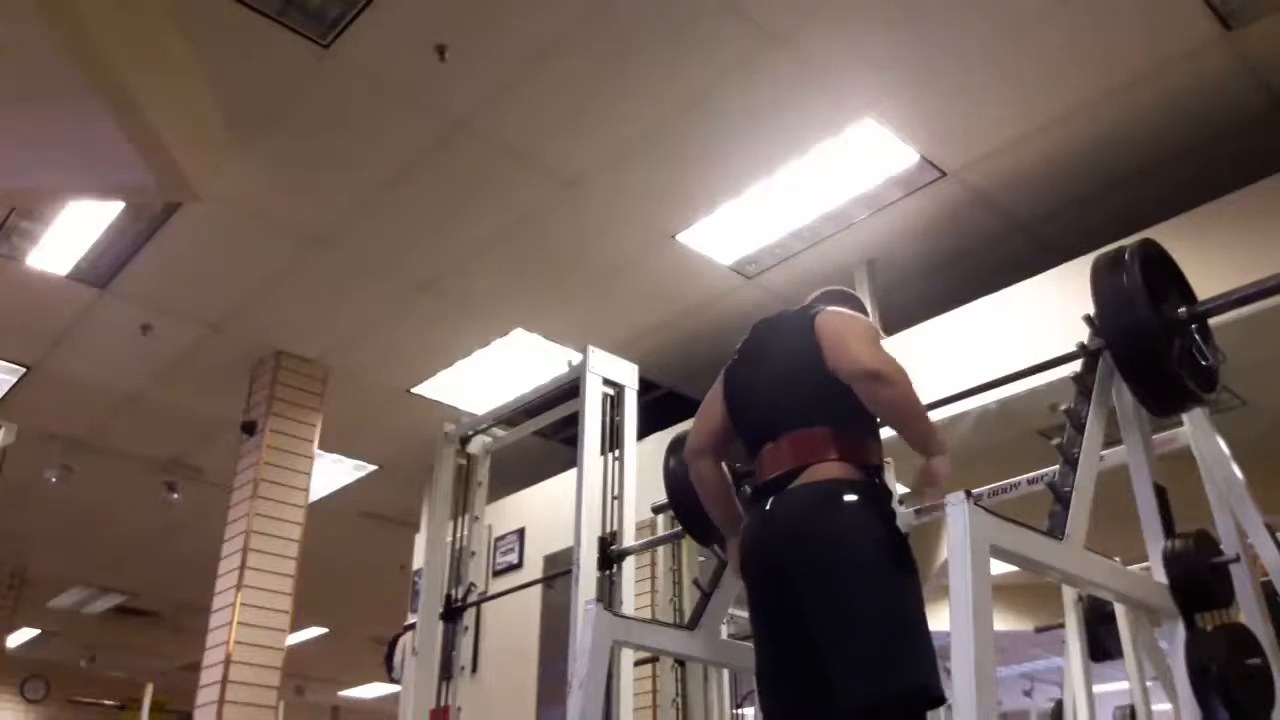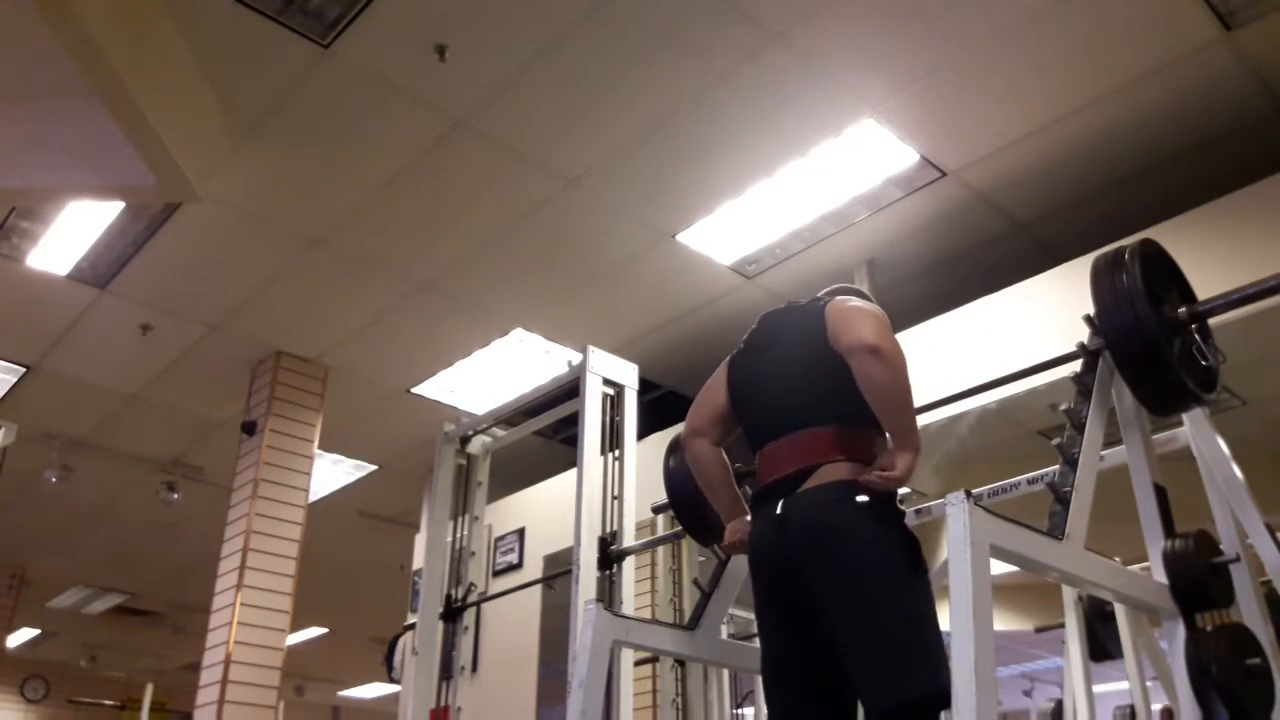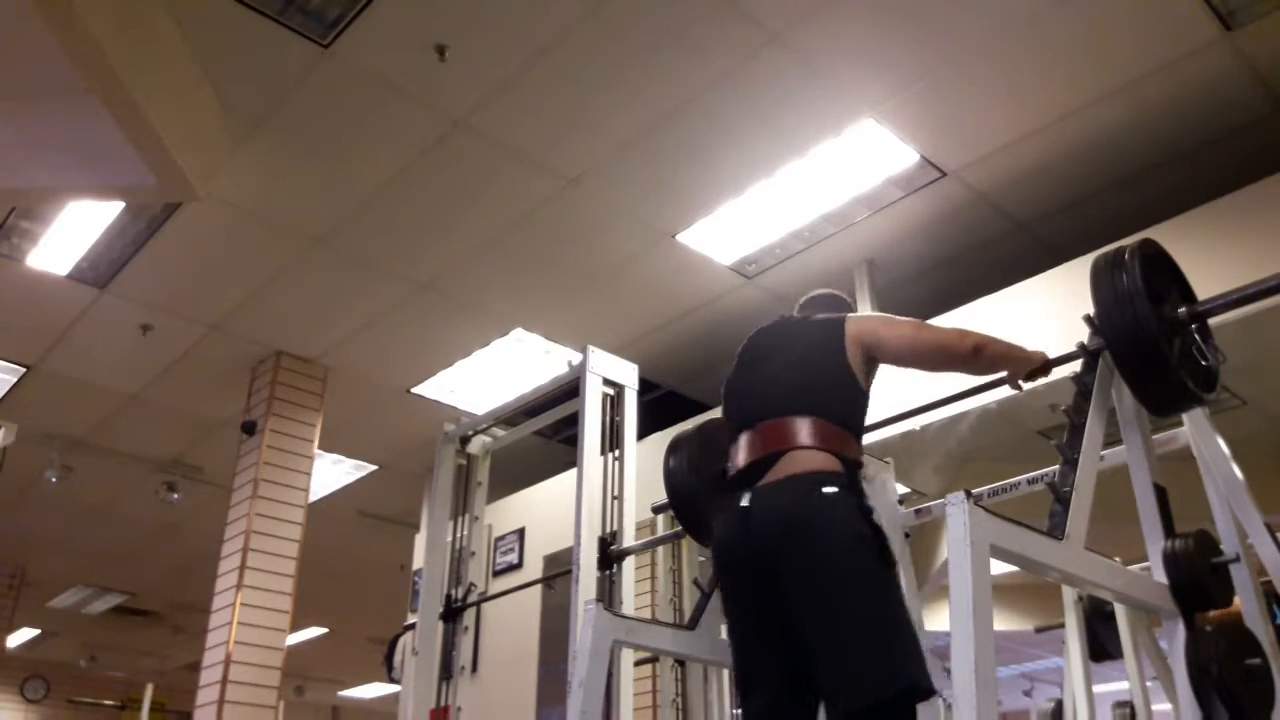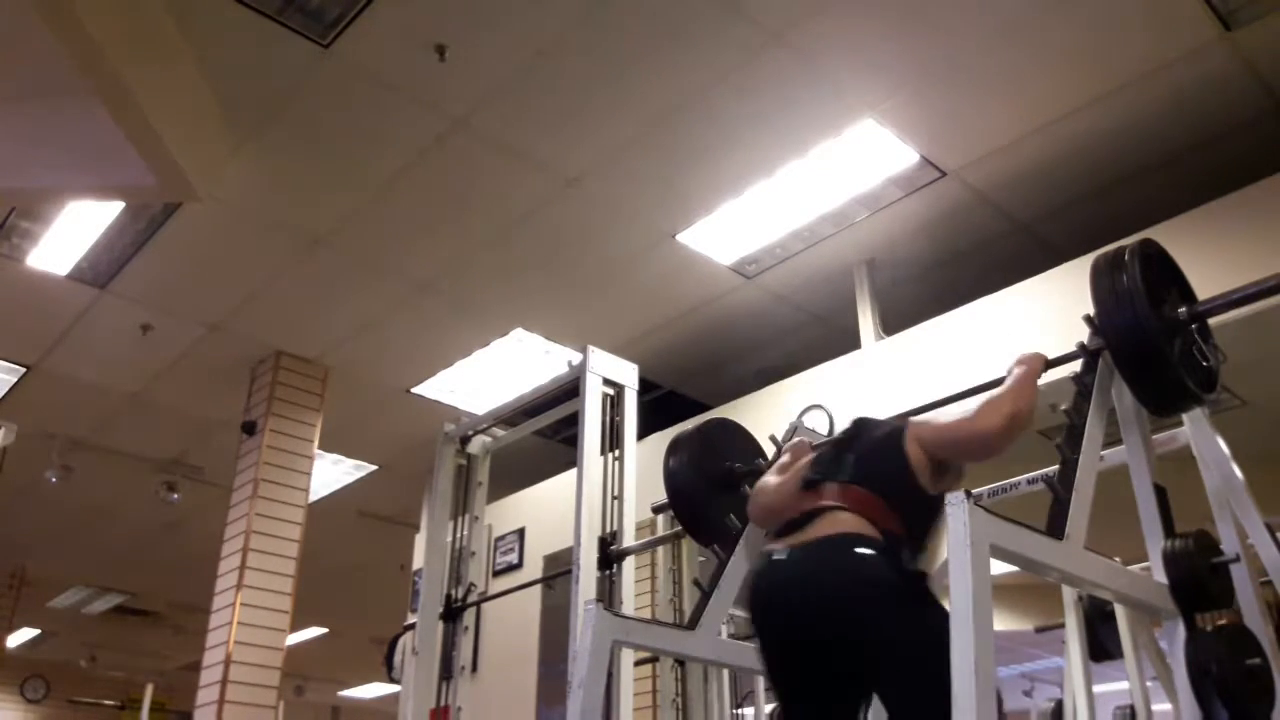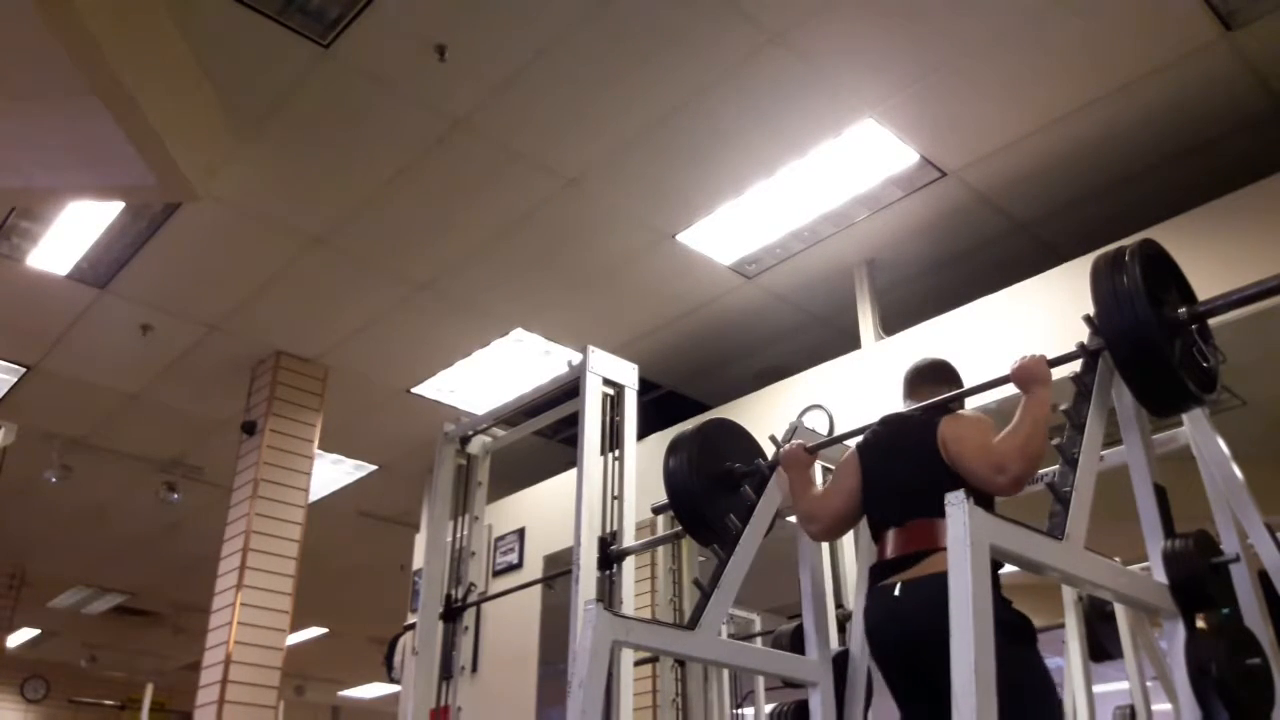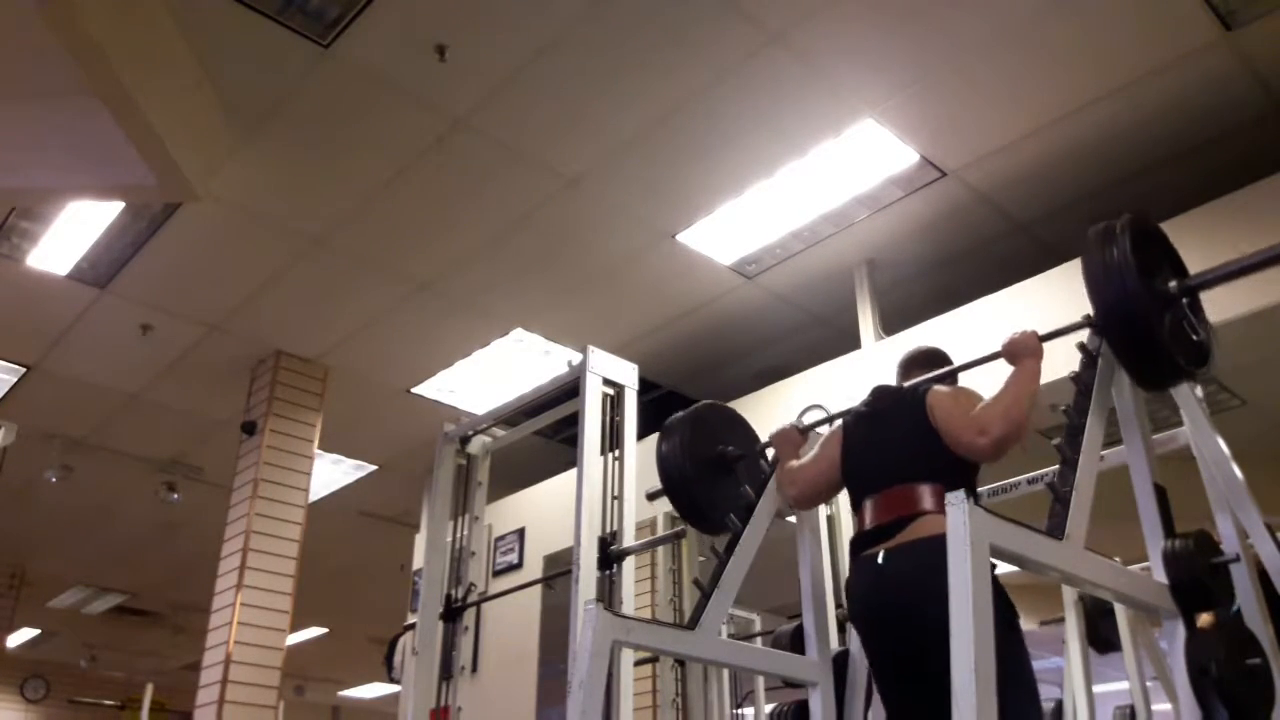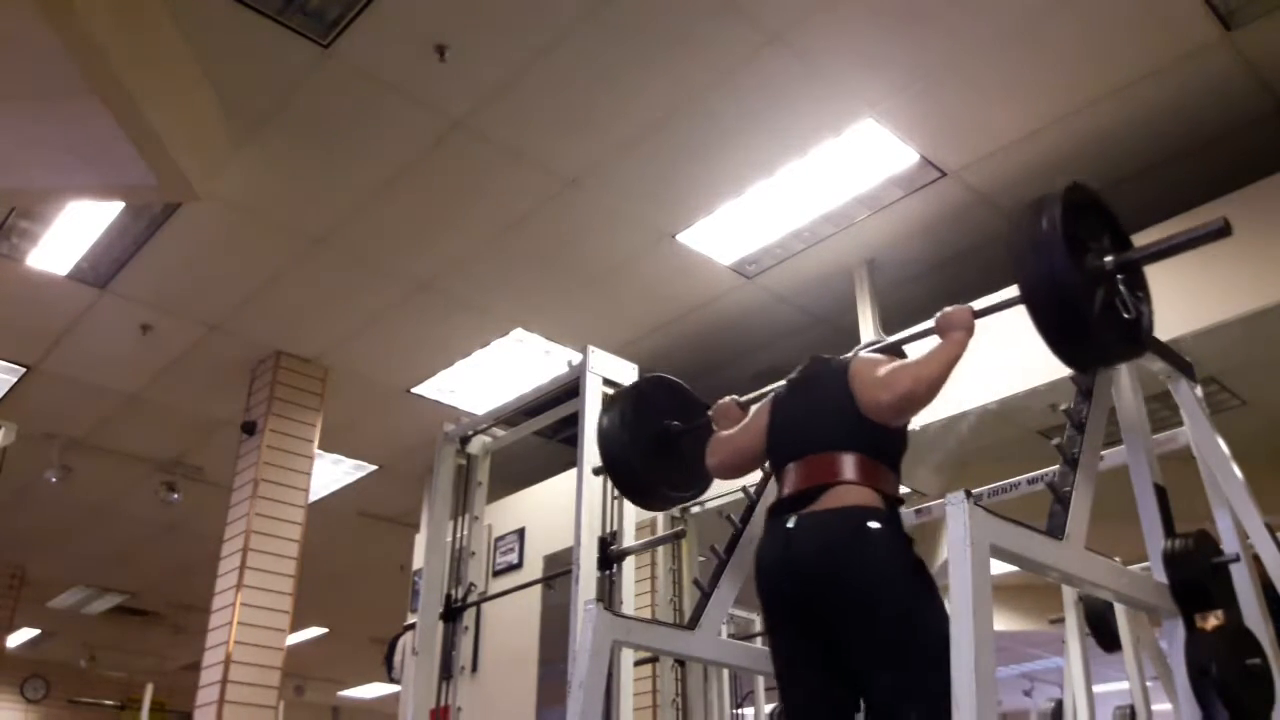
dt=0.7s
person 1, frame 1
left shoulder: (744, 361)
right shoulder: (839, 322)
left elbow: (700, 453)
right elbow: (868, 370)
left wrist: (738, 532)
right wrist: (934, 450)
left hip: (768, 529)
right hip: (837, 509)
person 1, frame 2
left shoulder: (749, 353)
right shoulder: (850, 310)
left elbow: (698, 436)
right elbow: (870, 347)
left wrist: (737, 518)
right wrist: (906, 446)
left hip: (774, 530)
right hip: (846, 513)
person 1, frame 3
left shoulder: (747, 361)
right shoulder: (852, 332)
right elbow: (962, 347)
right wrist: (1025, 360)
left hip: (737, 523)
right hip: (814, 506)
person 1, frame 4
left shoulder: (839, 448)
right shoulder: (922, 440)
left elbow: (761, 505)
right elbow: (993, 425)
left wrist: (788, 461)
right wrist: (1025, 371)
right hip: (849, 570)
person 1, frame 5
left shoulder: (866, 449)
right shoulder: (957, 427)
left elbow: (819, 522)
right elbow: (1006, 471)
left wrist: (798, 471)
right wrist: (1037, 389)
left hip: (887, 613)
right hip: (954, 600)
person 1, frame 6
left shoulder: (852, 426)
right shoulder: (946, 400)
left elbow: (797, 490)
right elbow: (988, 435)
left wrist: (788, 451)
right wrist: (1027, 363)
left hip: (870, 586)
right hip: (936, 569)
person 1, frame 7
left shoulder: (788, 395)
right shoulder: (872, 368)
left elbow: (721, 459)
right elbow: (897, 394)
left wrist: (727, 423)
right wrist: (955, 336)
left hip: (781, 554)
right hip: (852, 537)
